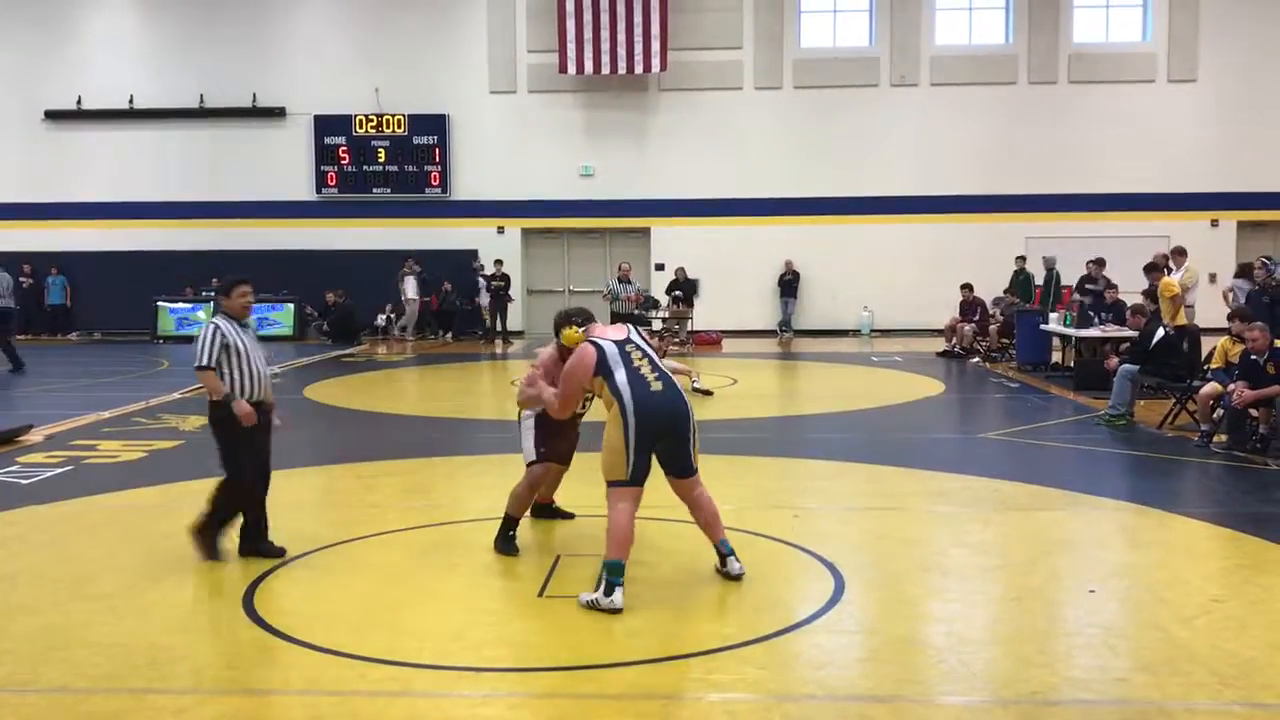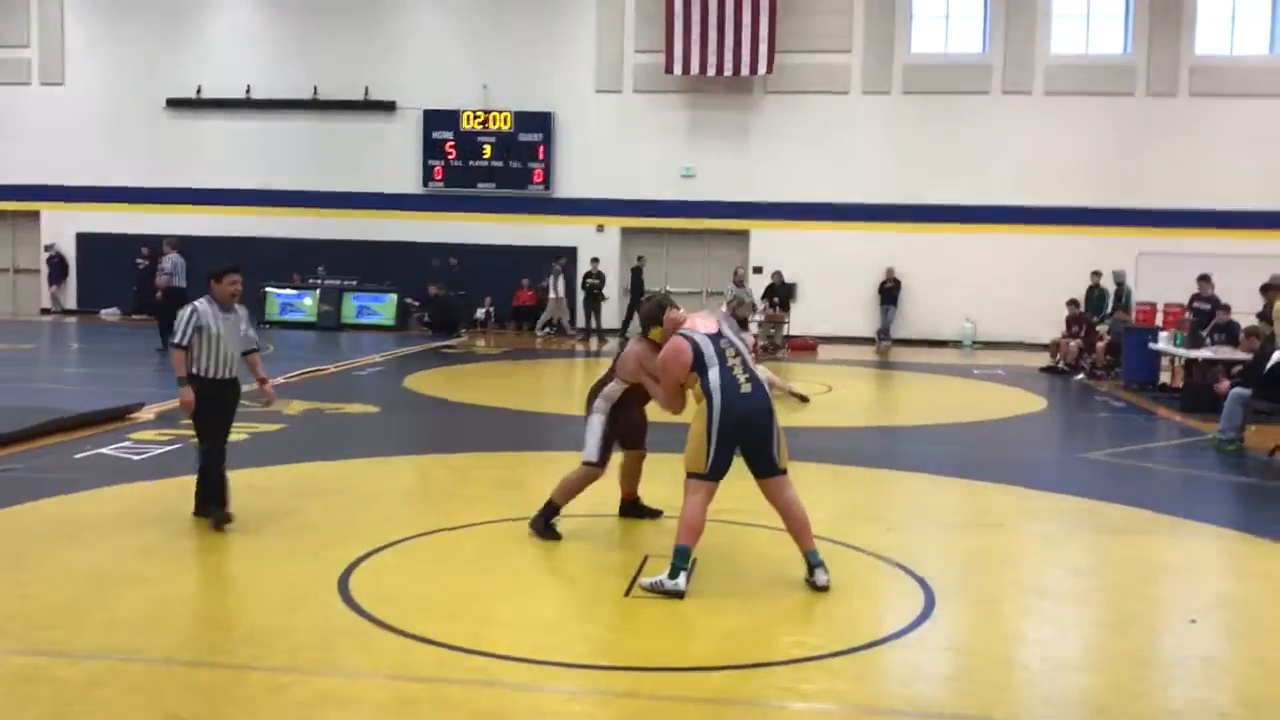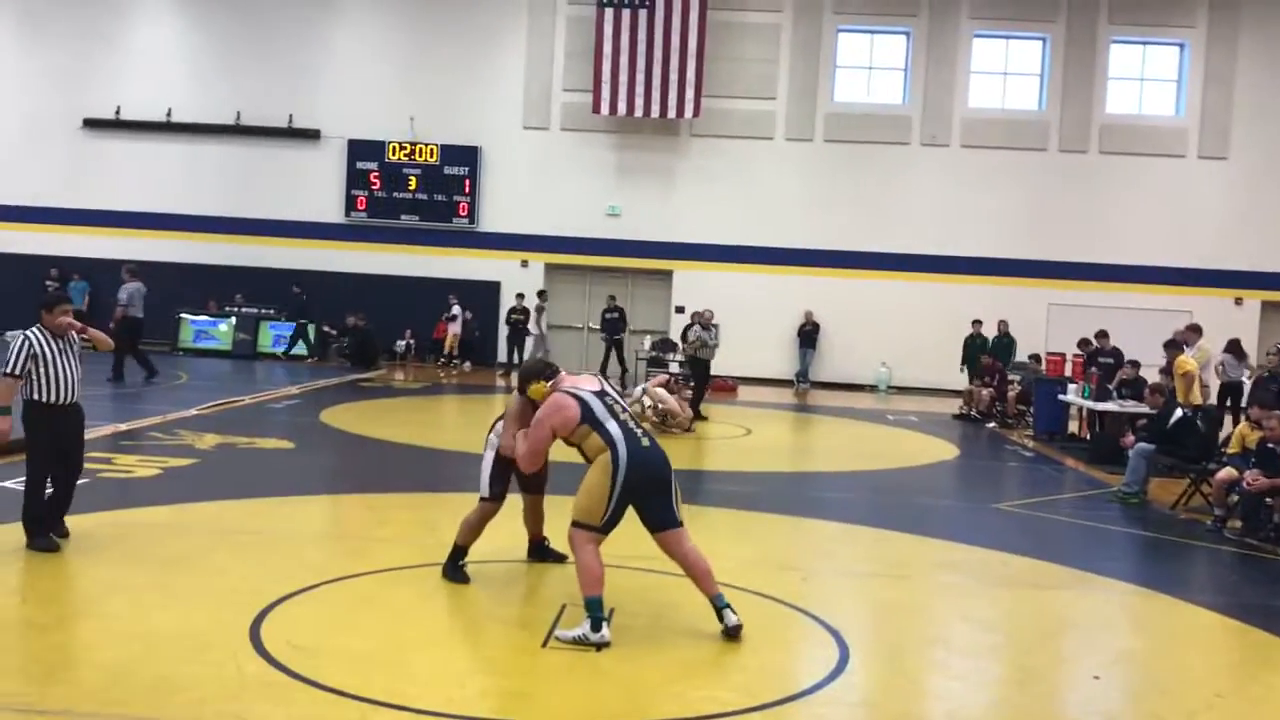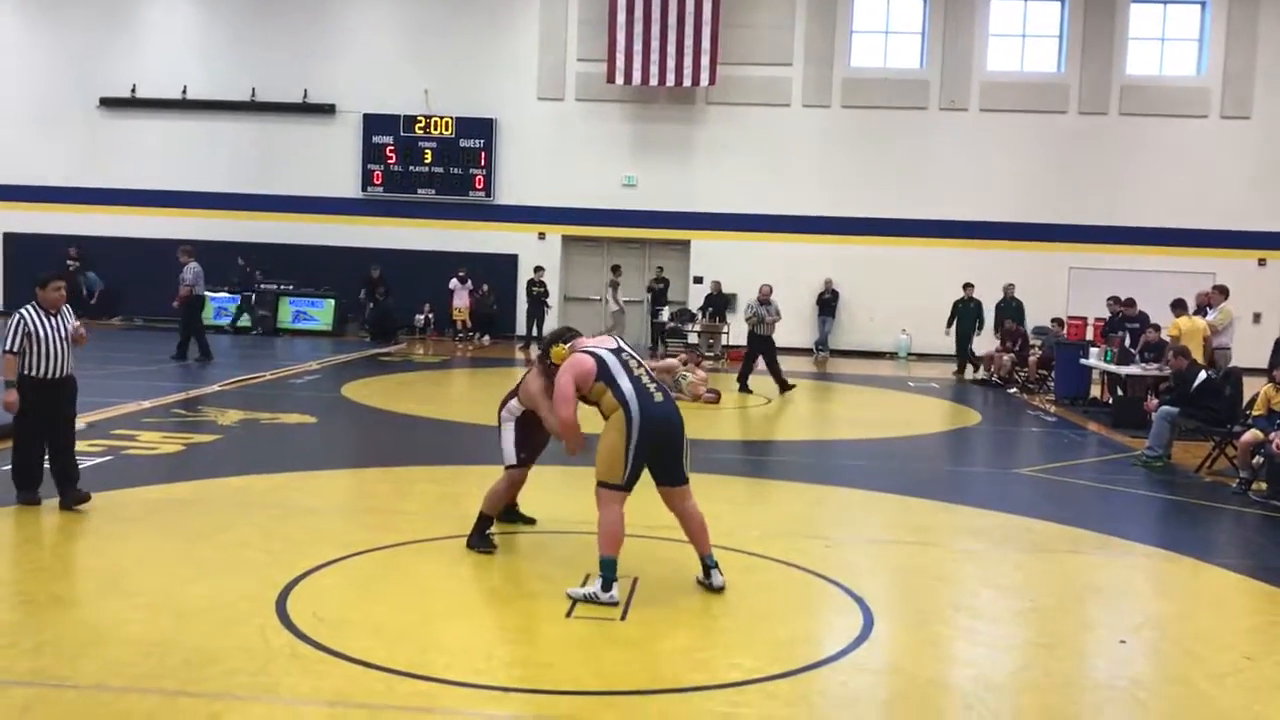
dt=1s
person 1, frame 1
left shoulder: (577, 360)
right shoulder: (628, 330)
left elbow: (562, 410)
left wrist: (539, 386)
left hip: (633, 413)
right hip: (675, 405)
left knee: (622, 500)
right knee: (691, 487)
left ankle: (611, 591)
right ankle: (729, 559)
person 1, frame 2
left shoulder: (671, 352)
right shoulder: (716, 318)
left elbow: (674, 406)
left wrist: (649, 383)
left hip: (721, 409)
right hip: (760, 404)
left knee: (697, 492)
right knee: (781, 490)
left ankle: (676, 576)
right ankle: (816, 568)
person 1, frame 3
left shoulder: (552, 406)
right shoulder: (591, 379)
left elbow: (528, 463)
left wrist: (520, 440)
left hip: (619, 463)
right hip: (655, 457)
left knee: (582, 540)
right knee: (678, 542)
left ankle: (596, 626)
right ankle: (726, 612)
person 1, frame 4
left shoulder: (570, 367)
right shoulder: (611, 340)
left elbow: (563, 418)
left wrist: (572, 442)
left hip: (634, 419)
right hip: (669, 413)
left knee: (609, 500)
right knee: (681, 498)
left ankle: (606, 585)
right ankle: (712, 572)
person 2, frame 1
left shoulder: (247, 330)
right shoulder: (215, 329)
right elbow: (206, 372)
left wrist: (269, 406)
right wrist: (234, 401)
left hip: (257, 413)
right hip: (229, 415)
left knee: (259, 477)
right knee: (240, 478)
left ankle: (255, 541)
right ankle: (206, 531)
person 2, frame 2
left shoulder: (242, 313)
right shoulder: (196, 311)
left elbow: (250, 350)
right elbow: (178, 348)
left wrist: (263, 381)
right wrist: (183, 385)
left hip: (229, 387)
right hip: (202, 387)
left knee: (218, 446)
right knee: (211, 445)
left ankle: (207, 503)
right ankle: (214, 505)
person 2, frame 3
left shoulder: (73, 336)
right shoulder: (28, 340)
left elbow: (107, 345)
left wrist: (82, 328)
left hip: (71, 412)
right hip: (41, 414)
left knee: (71, 470)
right knee: (39, 475)
left ankle: (54, 518)
right ankle: (37, 532)
person 2, frame 4
left shoulder: (66, 311)
right shoulder: (23, 317)
left elbow: (77, 343)
left wrist: (81, 337)
left hip: (63, 385)
right hip: (33, 387)
left knee: (64, 439)
right knee: (29, 440)
left ankle: (68, 491)
right ankle: (27, 489)
person 3, frame 1
right shoulder: (550, 358)
right elbow: (523, 401)
left hip: (568, 420)
right hip: (541, 418)
left knee: (559, 467)
right knee: (537, 474)
left ankle: (543, 505)
right ankle: (505, 535)
person 3, frame 2
left shoulder: (652, 345)
right shoulder: (641, 352)
left hip: (630, 405)
right hip: (607, 406)
left knee: (636, 454)
right knee: (593, 469)
left ankle: (630, 503)
right ankle: (544, 518)
person 3, frame 3
right shoulder: (520, 402)
right elbow: (507, 446)
right hip: (504, 448)
left knee: (534, 499)
right knee: (488, 507)
left ankle: (537, 547)
right ankle: (453, 563)
person 3, frame 4
right shoulder: (539, 382)
right elbow: (550, 423)
left hip: (536, 419)
right hip: (517, 419)
left knee: (523, 468)
right knee: (514, 473)
left ankle: (508, 508)
right ankle: (478, 532)
